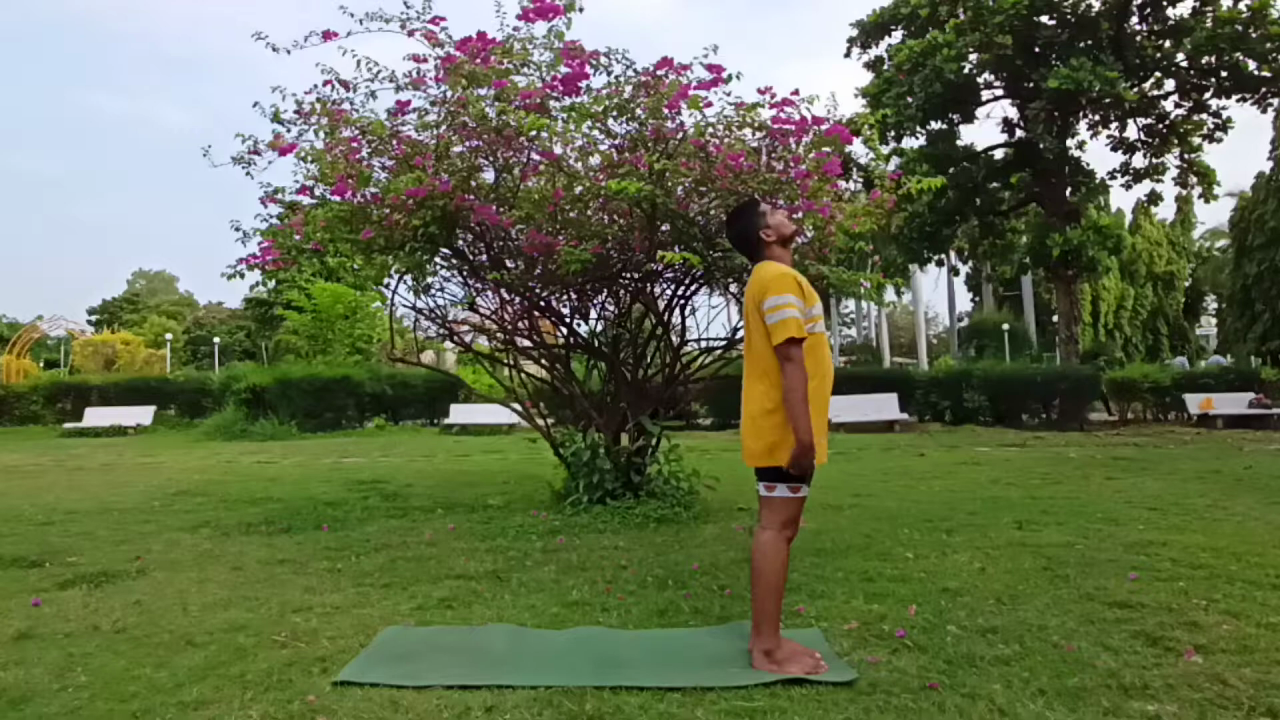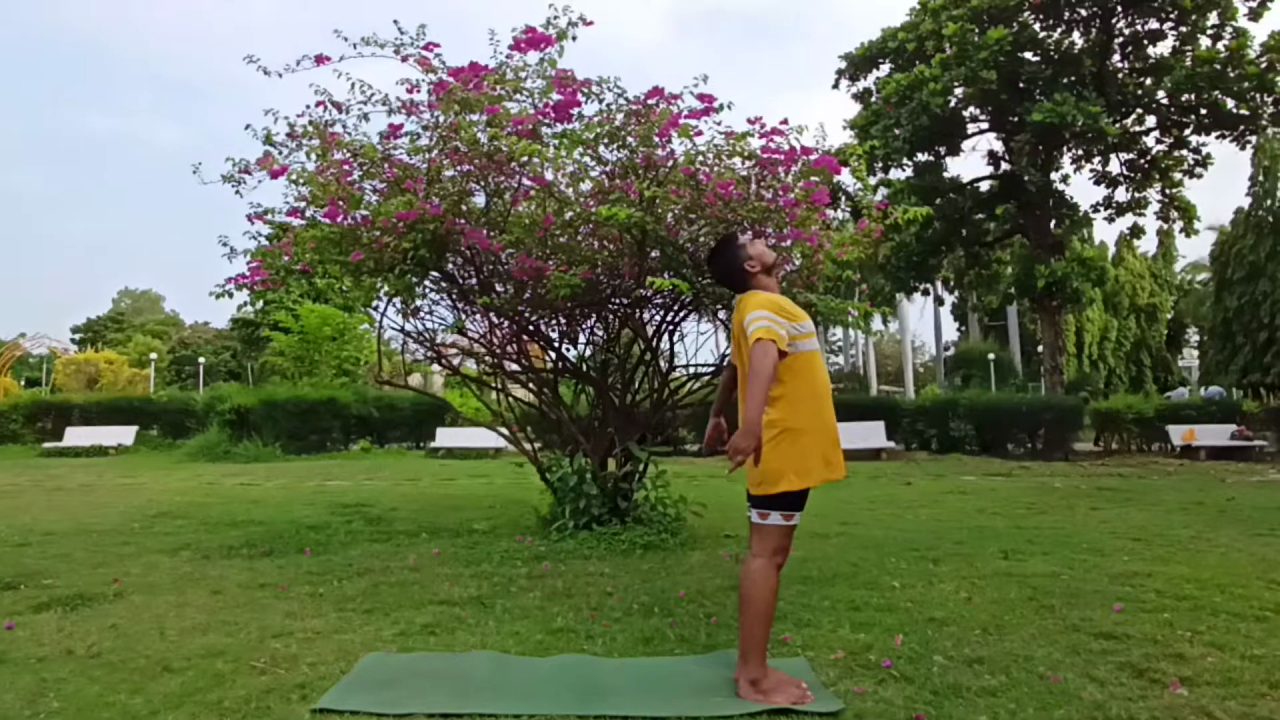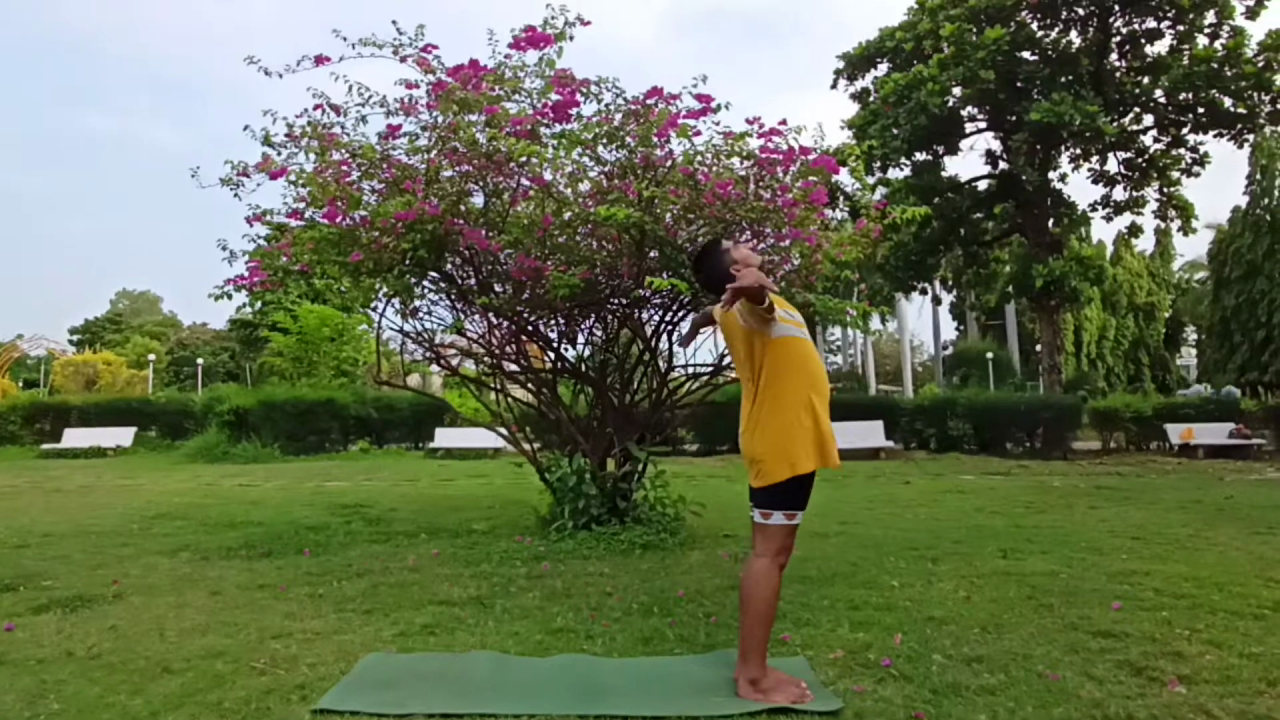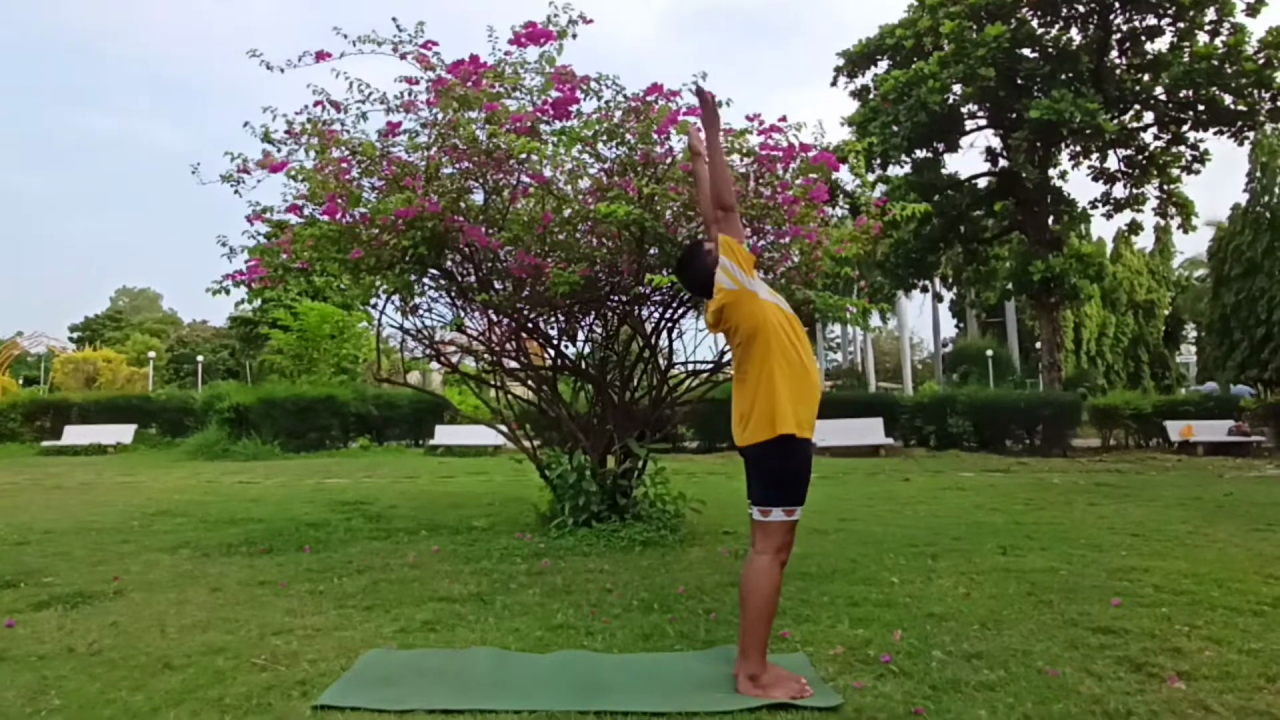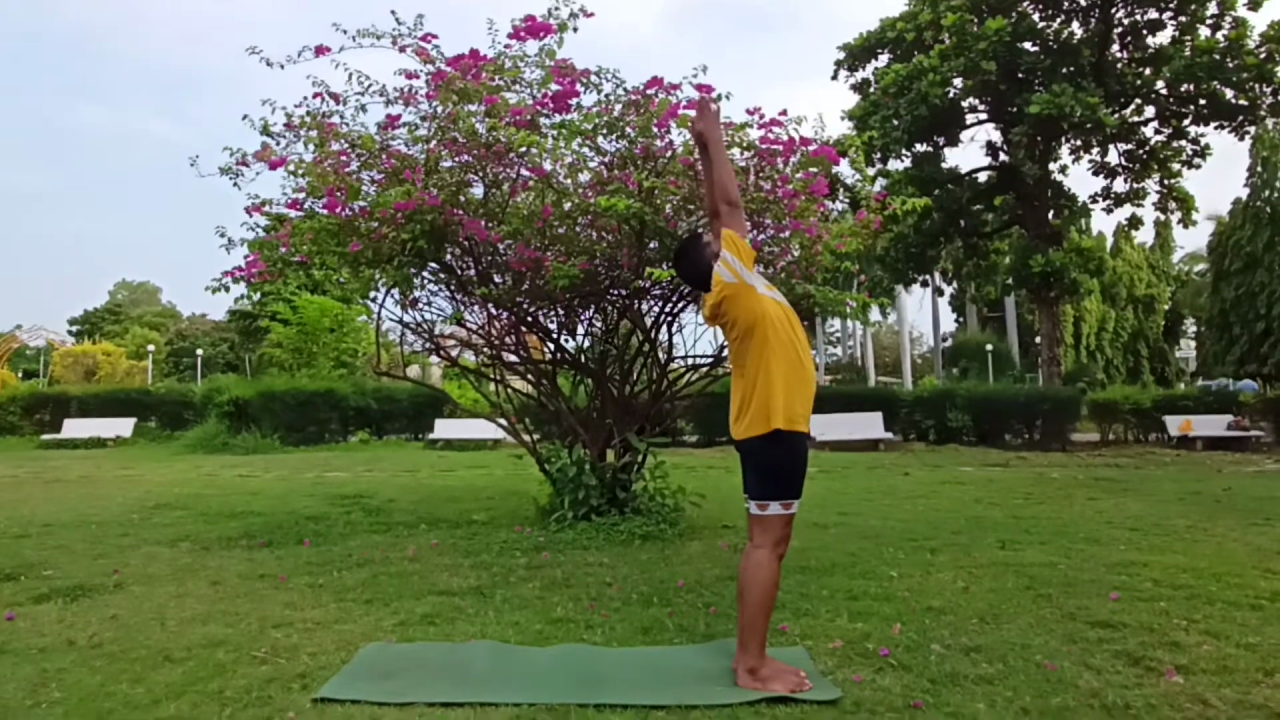
dt=0.4s
person 1, frame 1
left shoulder: (768, 279)
right shoulder: (779, 278)
right elbow: (791, 358)
right wrist: (803, 433)
left hip: (781, 427)
right hip: (784, 429)
left knee: (781, 528)
right knee: (777, 528)
left ankle: (767, 638)
right ankle: (767, 648)
person 1, frame 2
left shoulder: (760, 306)
right shoulder: (763, 304)
left elbow: (733, 370)
right elbow: (762, 358)
left wrist: (717, 417)
right wrist: (750, 421)
left hip: (788, 450)
right hip: (782, 451)
left knee: (771, 555)
right knee: (767, 554)
left ankle: (752, 666)
right ankle: (754, 677)
person 1, frame 3
left shoulder: (737, 307)
right shoulder: (751, 302)
left elbow: (717, 312)
right elbow: (751, 298)
left wrist: (701, 320)
right wrist: (753, 280)
left hip: (786, 443)
right hip: (783, 445)
left knee: (772, 555)
right knee: (769, 554)
left ankle: (752, 666)
right ankle: (754, 677)
person 1, frame 4
left shoulder: (731, 300)
right shoulder: (733, 286)
left elbow: (716, 214)
right elbow: (724, 209)
left wrist: (700, 157)
right wrist: (712, 131)
left hip: (776, 429)
right hip: (777, 429)
left knee: (772, 548)
right knee: (770, 548)
left ankle: (753, 660)
right ankle: (753, 672)
person 1, frame 5
left shoulder: (734, 290)
right shoulder: (731, 282)
left elbow: (721, 211)
right elbow: (727, 206)
left wrist: (710, 143)
right wrist: (711, 141)
left hip: (774, 423)
right hip: (772, 425)
left knee: (770, 543)
right knee: (767, 542)
left ankle: (752, 656)
right ankle: (752, 666)
